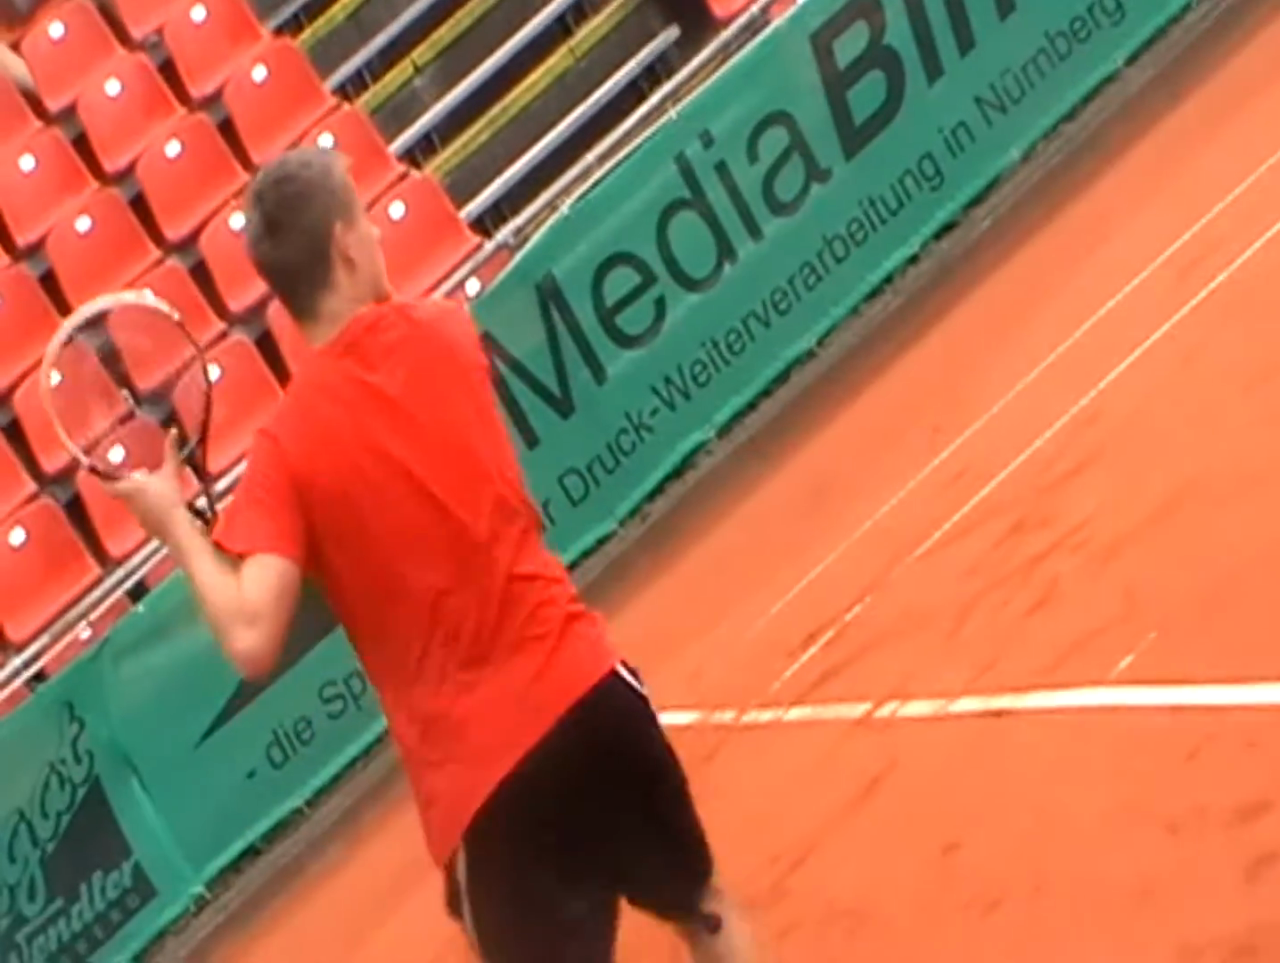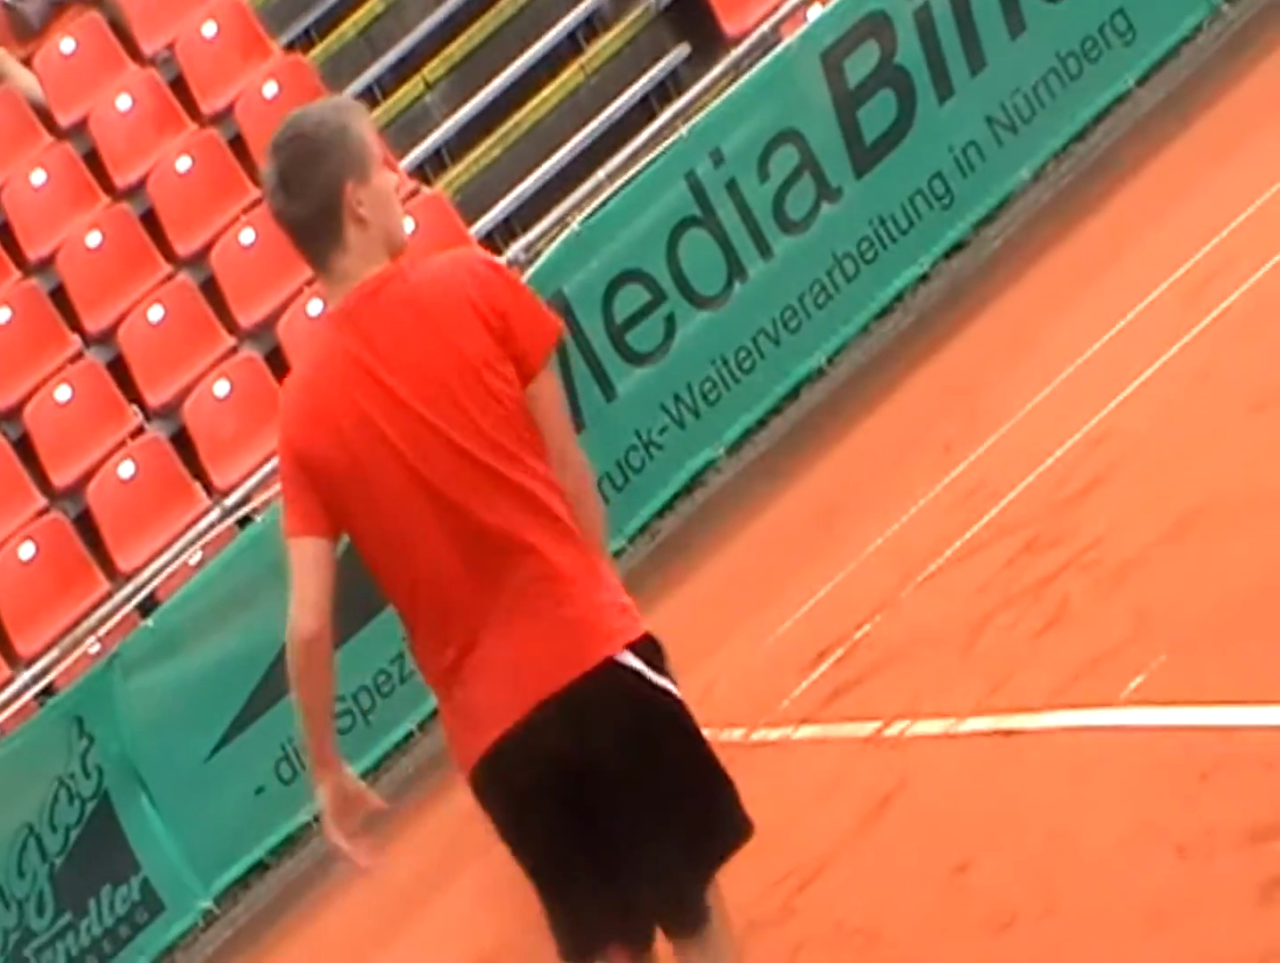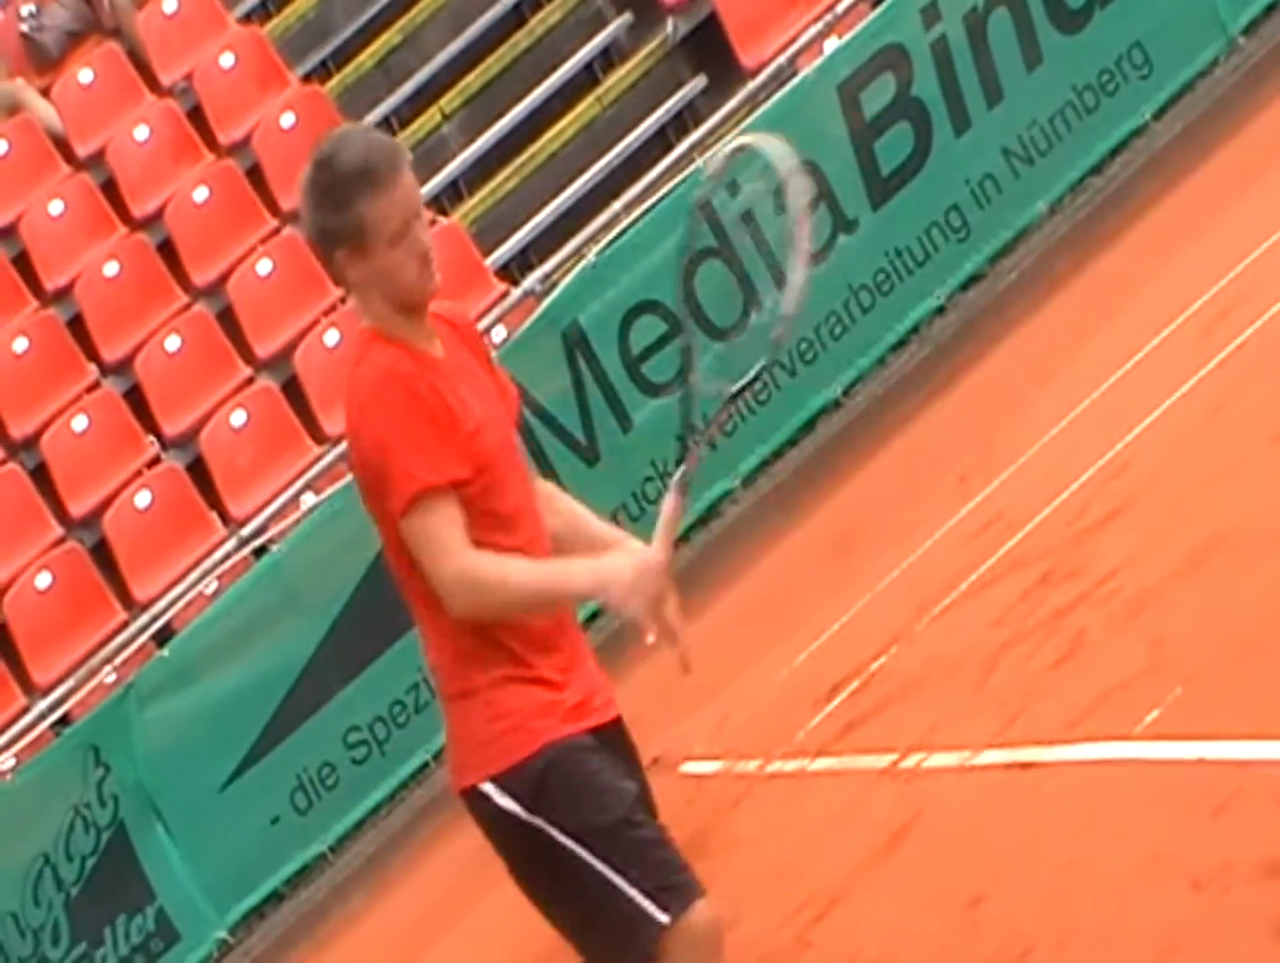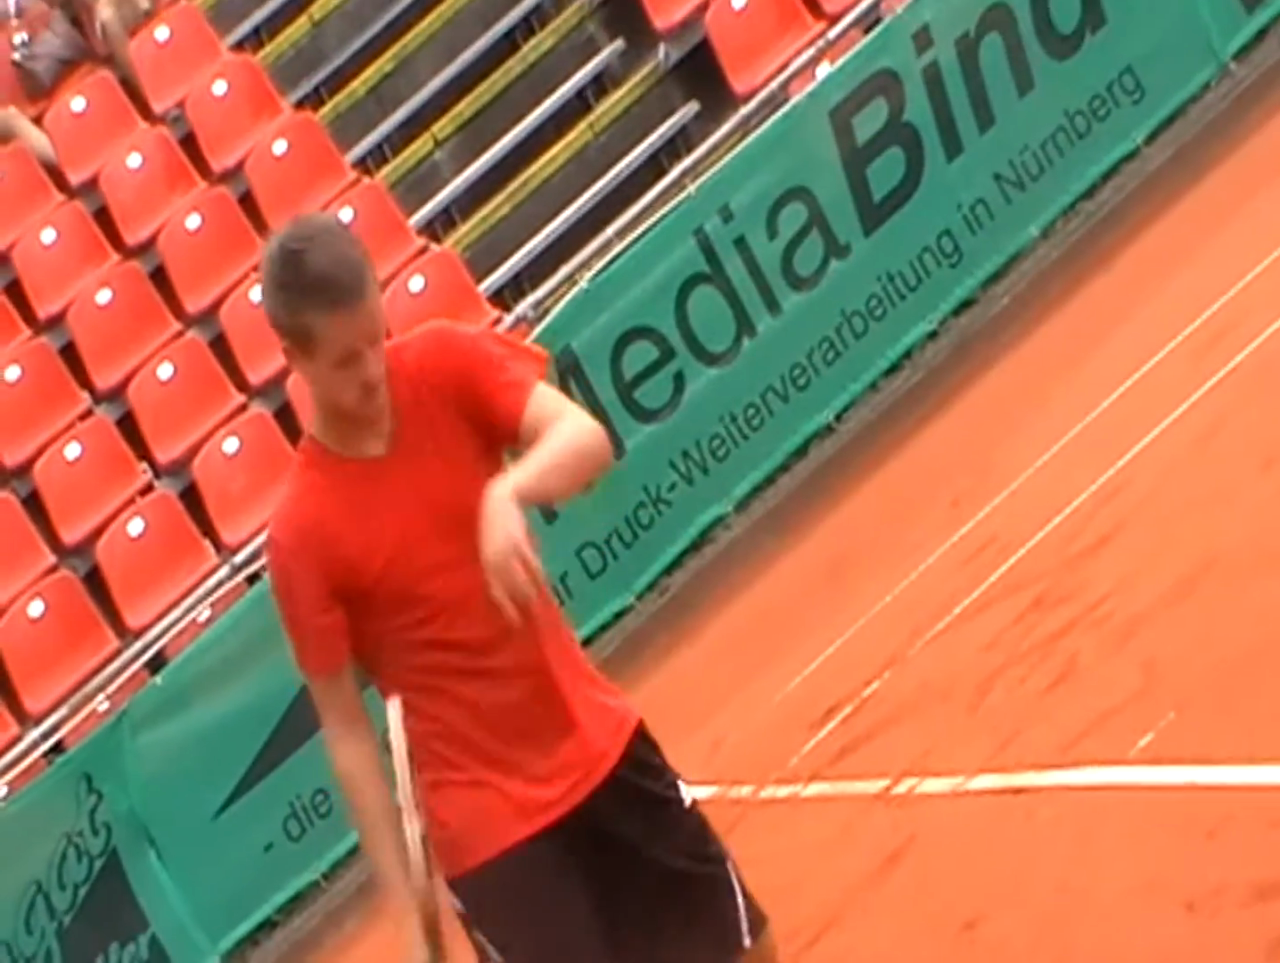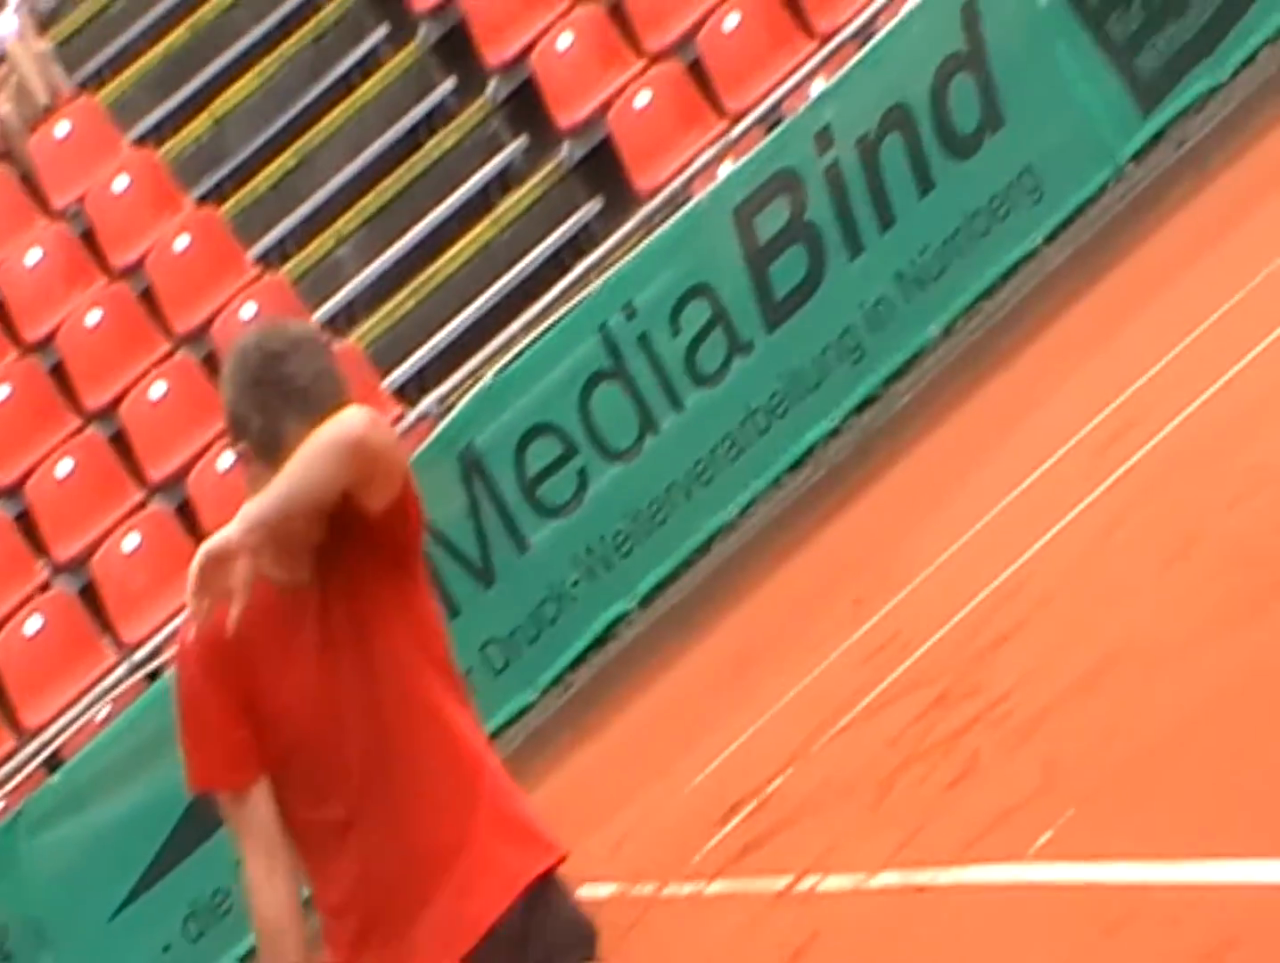
dt=0.5s
person 1, frame 1
left shoulder: (286, 442)
right shoulder: (446, 330)
left elbow: (254, 640)
left wrist: (176, 524)
left hip: (472, 770)
right hip: (586, 687)
person 1, frame 2
left shoulder: (306, 411)
left elbow: (310, 624)
right elbow: (558, 464)
left wrist: (325, 760)
left hip: (486, 716)
right hip: (585, 648)
person 1, frame 3
left shoulder: (451, 335)
right shoulder: (390, 392)
right elbow: (459, 581)
left wrist: (625, 548)
right wrist: (603, 575)
left hip: (568, 700)
right hip: (518, 733)
person 1, frame 4
left shoulder: (443, 362)
right shoulder: (301, 533)
left elbow: (587, 439)
right elbow: (345, 731)
left wrist: (509, 491)
right wrist: (407, 903)
left hip: (599, 741)
right hip: (488, 819)
person 1, frame 5
left shoulder: (375, 521)
right shoulder: (214, 643)
left elbow: (361, 435)
right elbow: (264, 858)
left wrist: (246, 533)
left hip: (507, 883)
